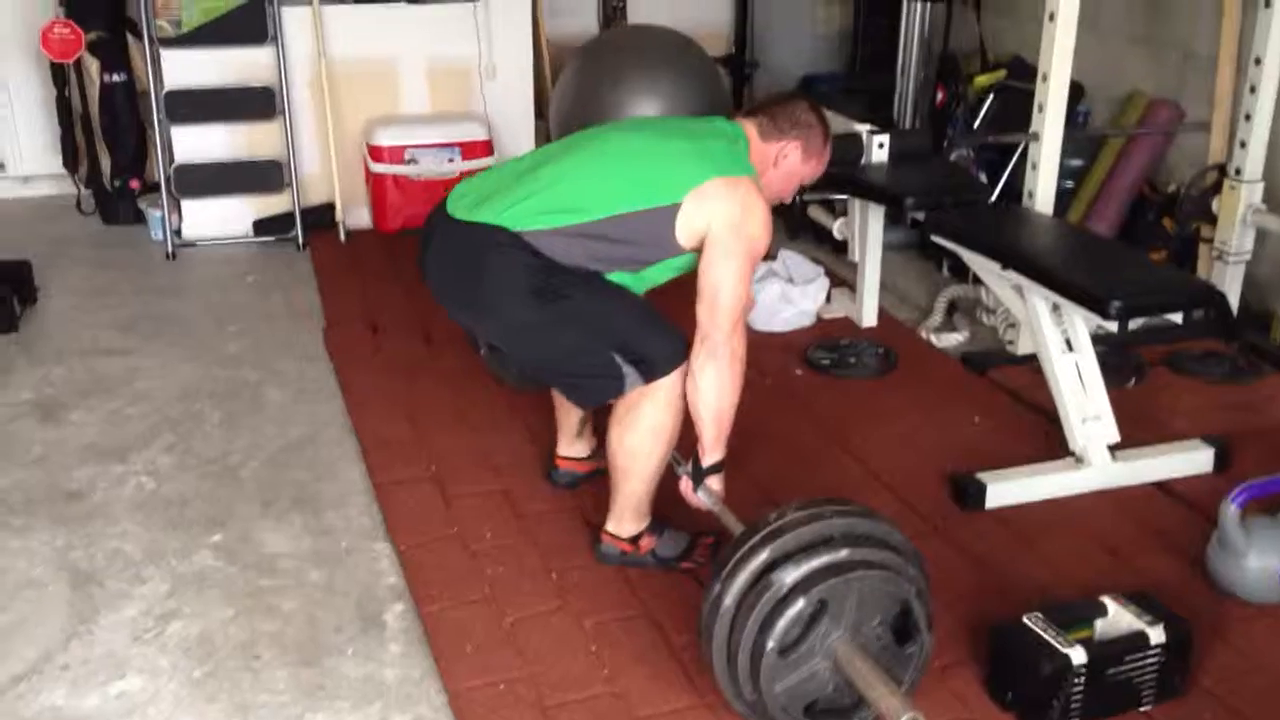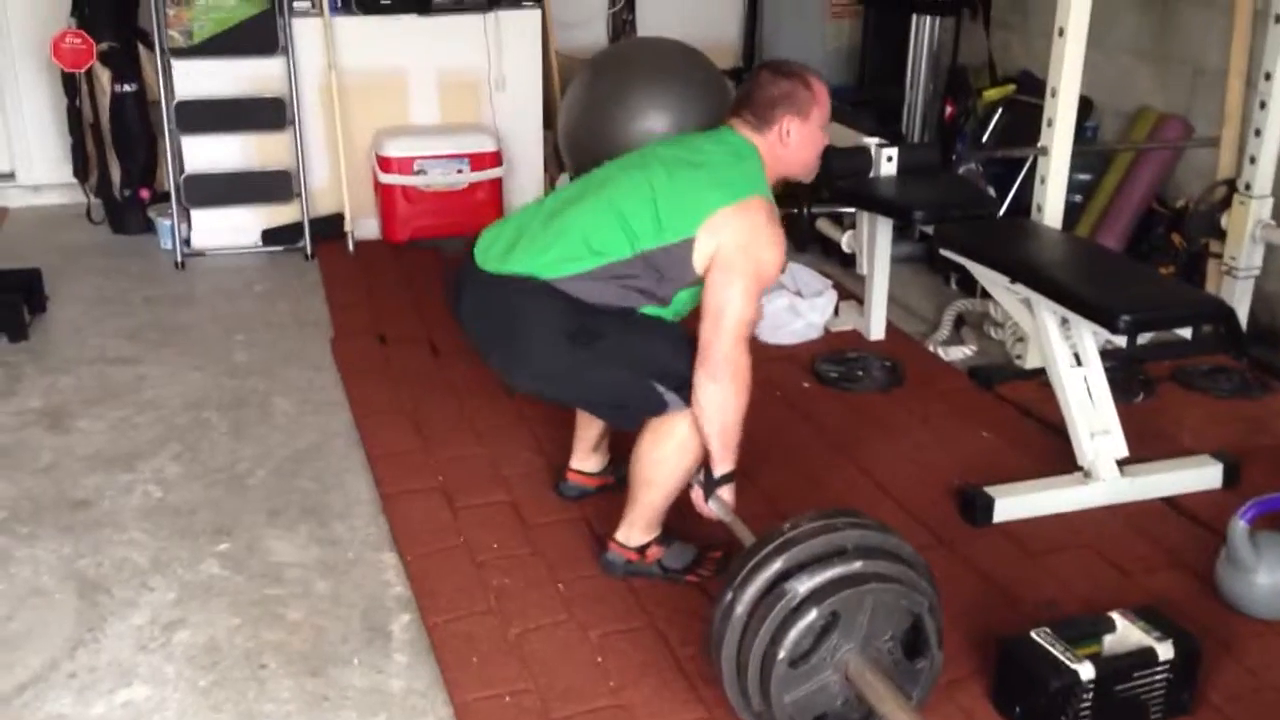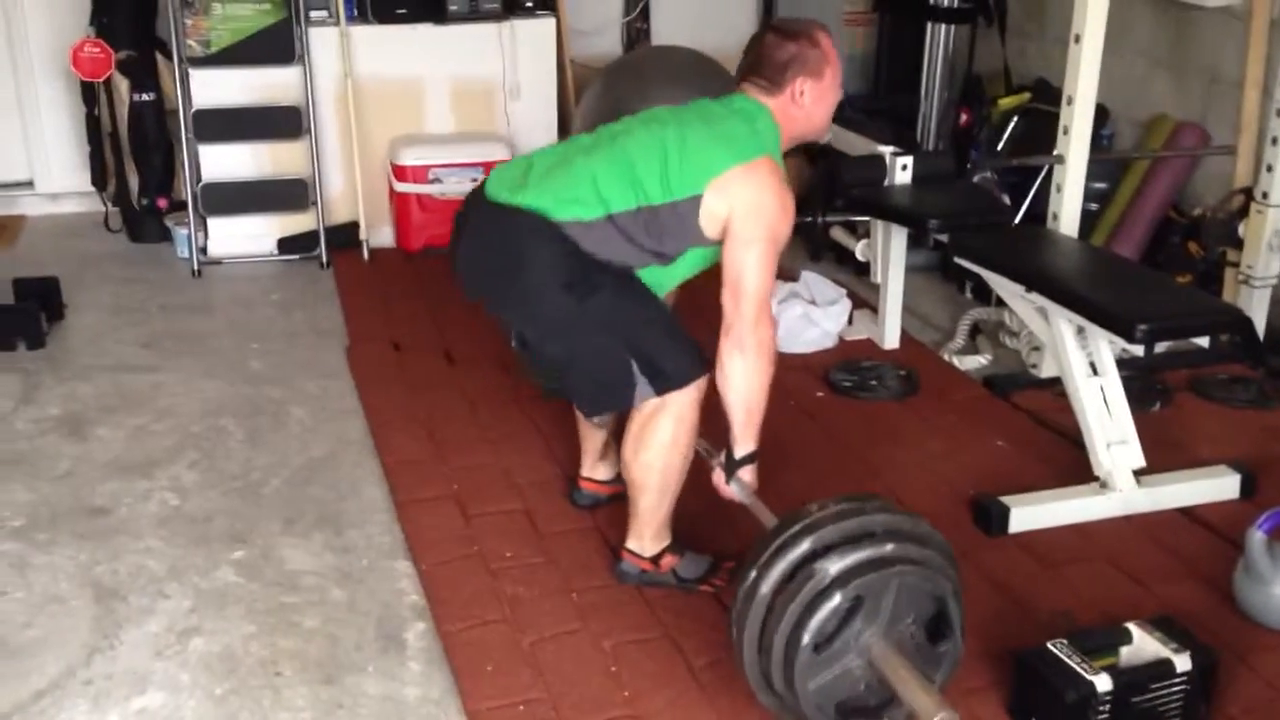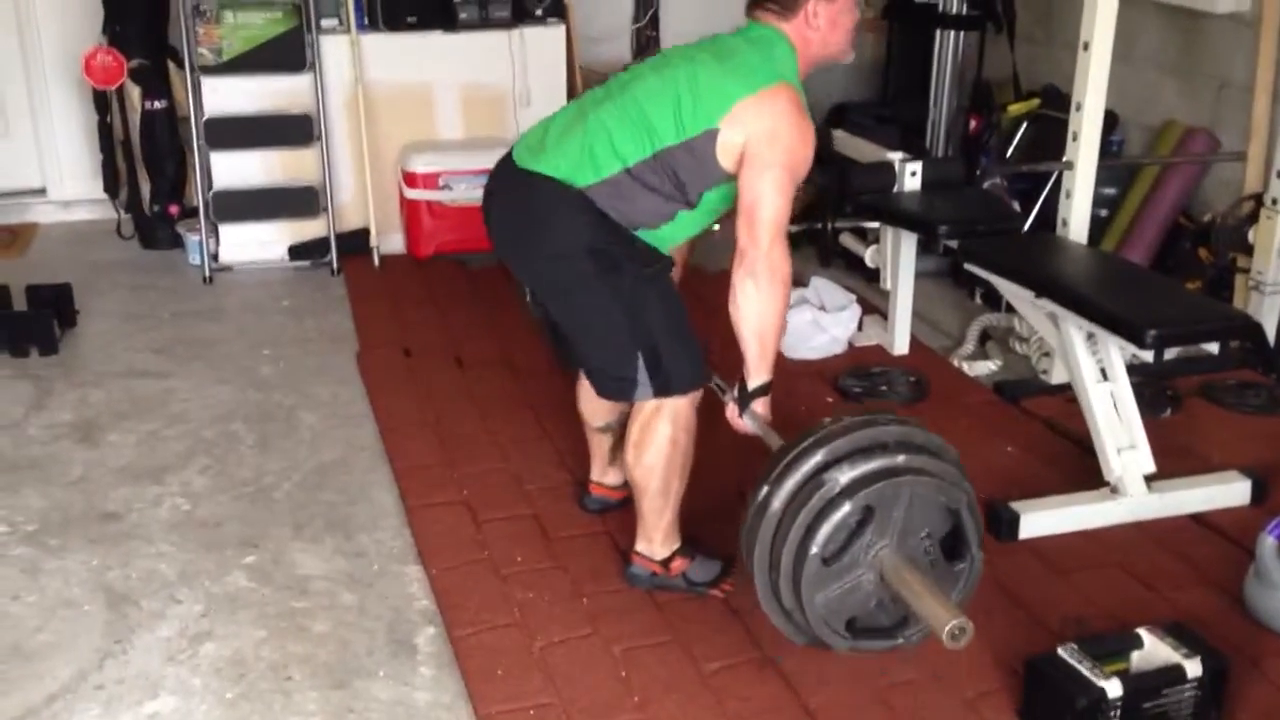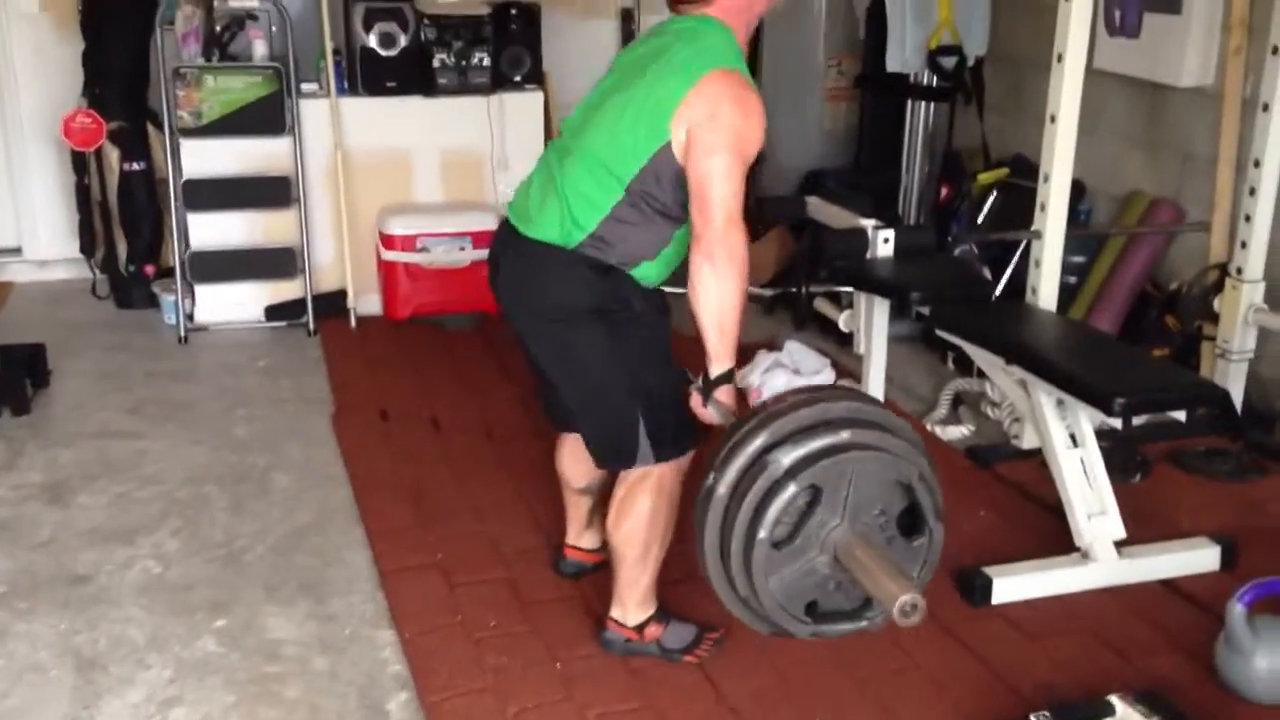
dt=0.5s
person 1, frame 1
left shoulder: (690, 138)
right shoulder: (740, 203)
right elbow: (718, 343)
right wrist: (711, 463)
left hip: (456, 228)
right hip: (491, 262)
left knee: (587, 329)
right knee: (661, 366)
left ankle: (575, 453)
right ankle: (628, 533)
person 1, frame 2
left shoulder: (697, 152)
right shoulder: (752, 223)
right elbow: (721, 361)
right wrist: (721, 473)
left hip: (490, 274)
right hip: (524, 313)
left knee: (633, 348)
right knee: (693, 389)
left ankle: (586, 468)
right ankle: (635, 544)
person 1, frame 3
left shoulder: (710, 120)
right shoulder: (761, 185)
right elbow: (746, 329)
left wrist: (644, 328)
right wrist: (743, 454)
left hip: (492, 220)
right hip: (527, 249)
left knee: (614, 345)
right knee: (674, 382)
left ankle: (598, 475)
right ankle: (648, 553)
person 1, frame 4
left shoulder: (731, 53)
right shoulder: (780, 110)
right elbow: (760, 259)
left wrist: (656, 288)
right wrist: (757, 385)
left hip: (523, 187)
right hip: (563, 215)
left knee: (613, 344)
right knee: (670, 382)
left ankle: (606, 480)
right ankle: (659, 555)
person 1, frame 5
right shoulder: (727, 92)
right elbow: (717, 241)
right wrist: (720, 373)
left hip: (526, 252)
right hip: (575, 280)
left knee: (590, 413)
right knee: (660, 448)
left ankle: (582, 541)
right ankle: (633, 620)
